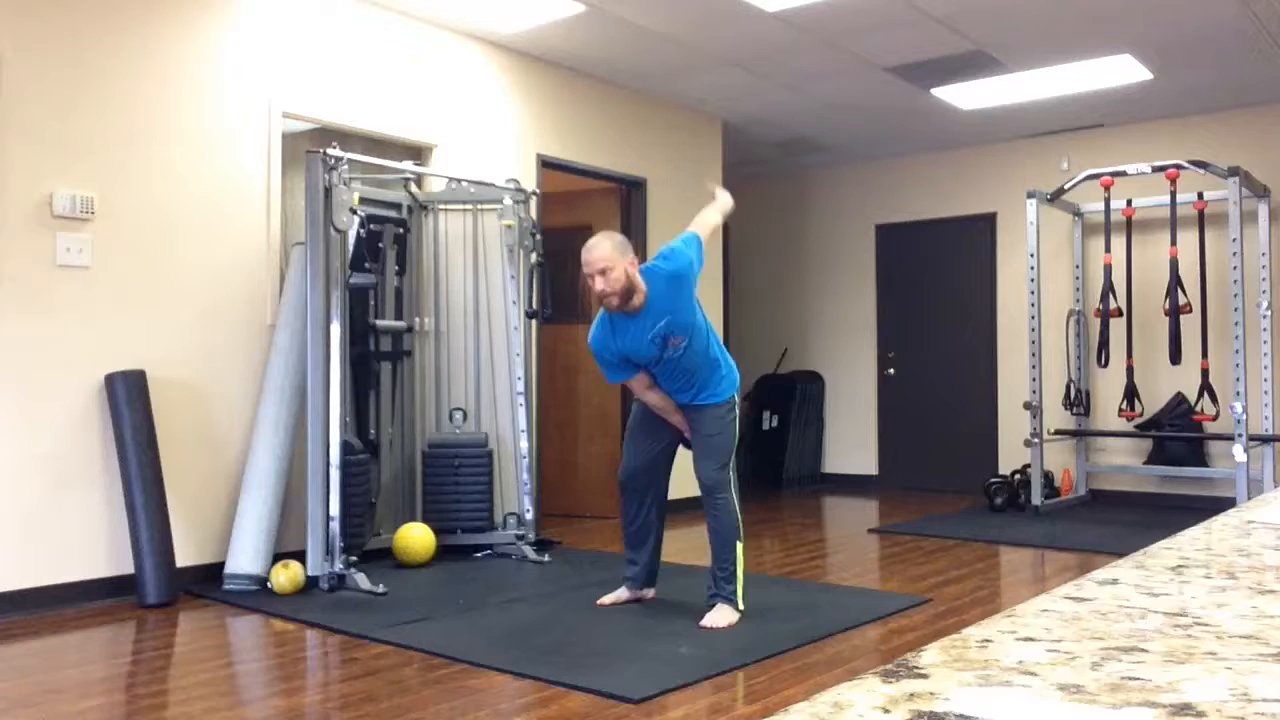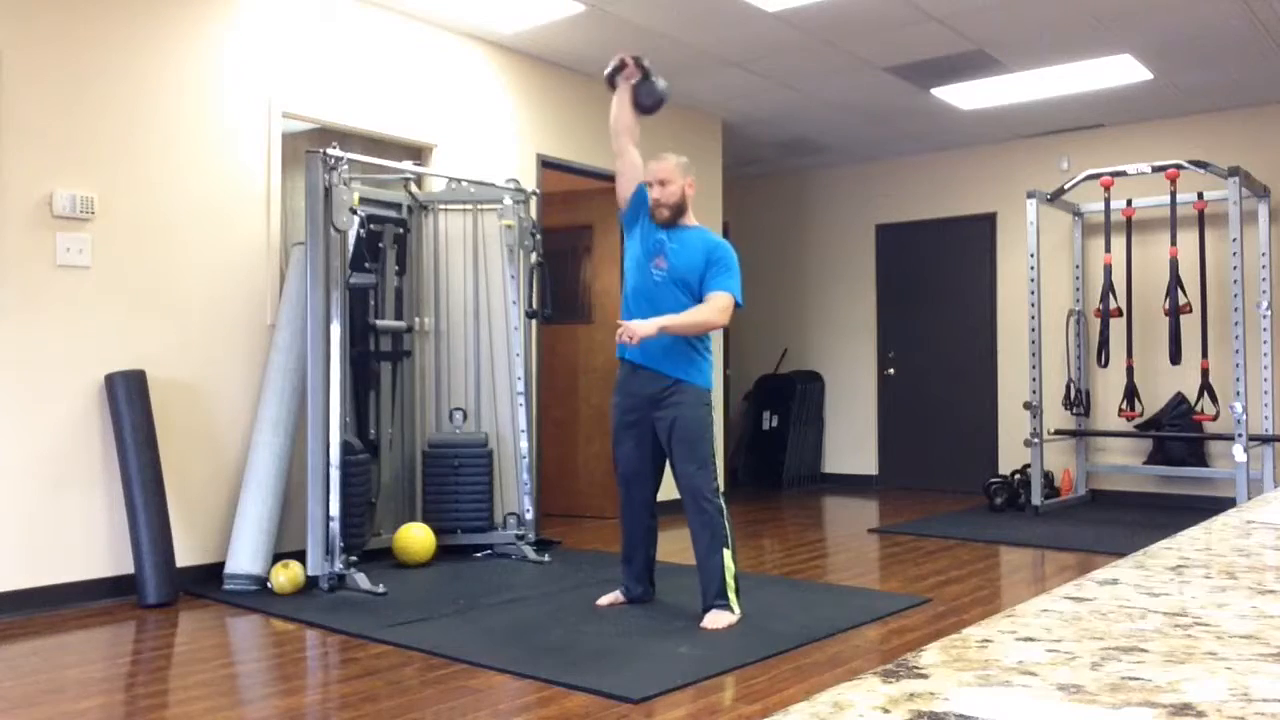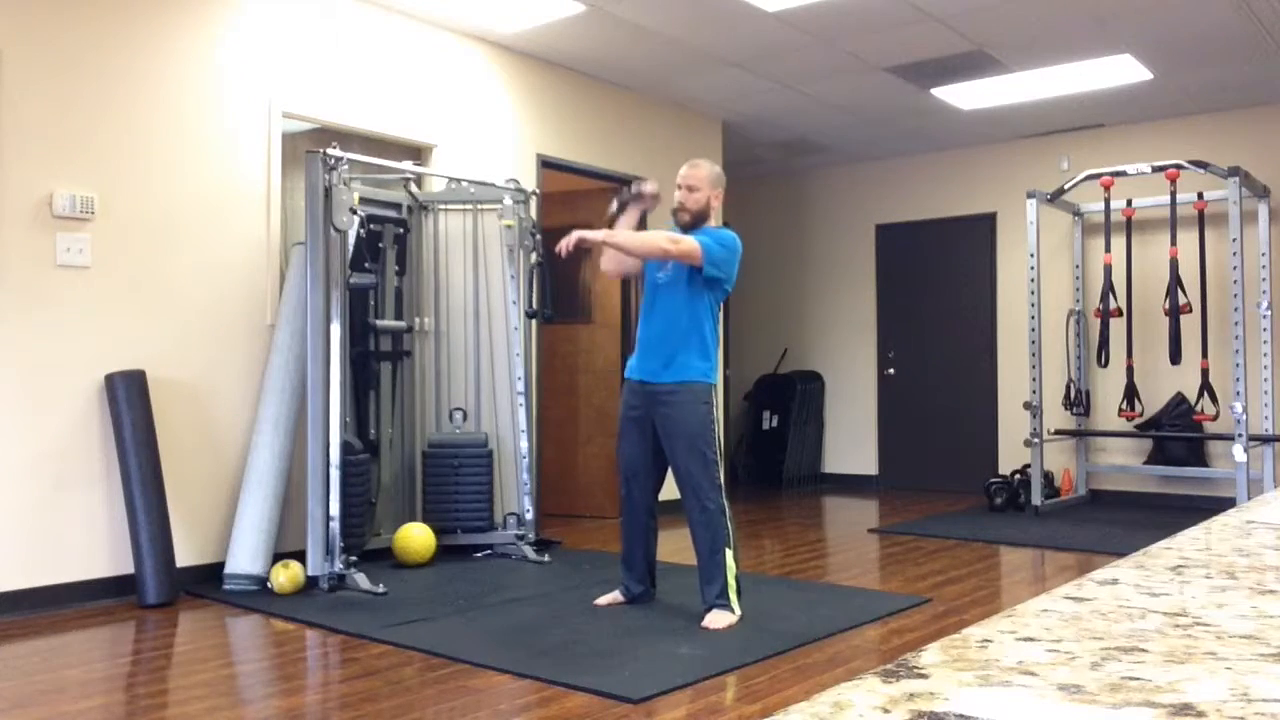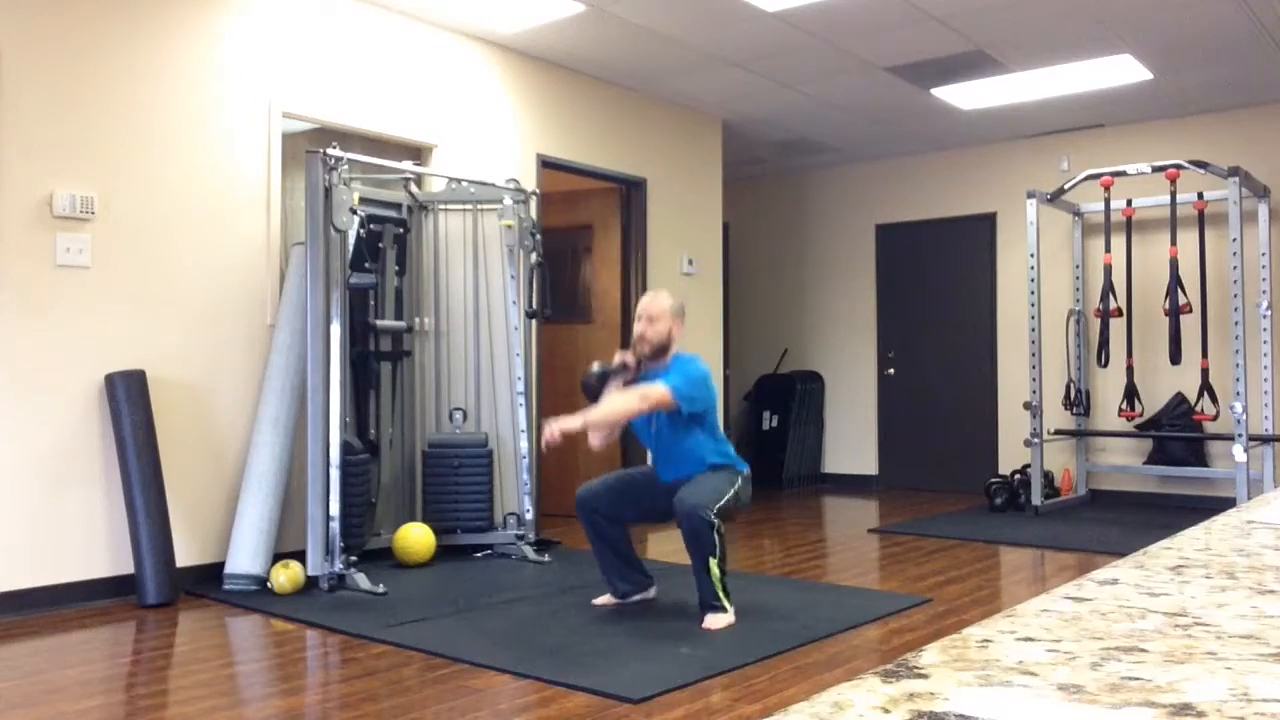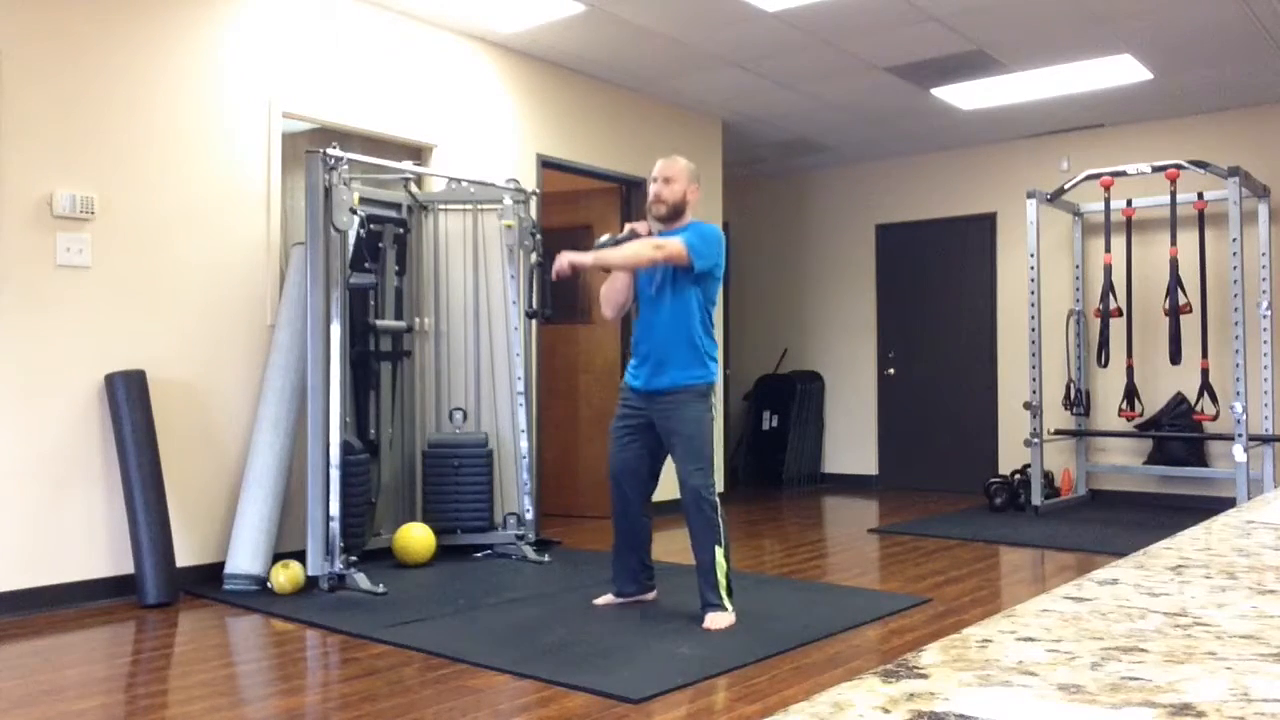
dt=1s
person 1, frame 1
left shoulder: (671, 272)
right shoulder: (603, 337)
left elbow: (702, 226)
right elbow: (645, 391)
left wrist: (720, 200)
right wrist: (685, 427)
left hip: (713, 395)
right hip: (657, 398)
left knee: (715, 483)
right knee: (634, 480)
left ankle: (727, 596)
right ankle: (639, 580)
person 1, frame 2
left shoulder: (715, 250)
right shoulder: (638, 223)
left elbow: (718, 314)
right elbow: (623, 145)
left wrist: (657, 323)
right wrist: (624, 88)
left hip: (683, 386)
right hip: (632, 380)
left knee: (700, 493)
right knee: (633, 490)
left ankle: (722, 599)
right ankle: (636, 586)
person 1, frame 3
left shoulder: (723, 244)
right shoulder: (659, 245)
left elbow: (670, 245)
right elbow: (612, 265)
left wrist: (594, 234)
right wrist: (631, 210)
left hip: (687, 387)
right hip: (639, 382)
left knee: (702, 494)
right knee: (635, 490)
left ankle: (723, 599)
right ankle: (636, 585)
person 1, frame 4
left shoulder: (691, 374)
right shoulder: (632, 376)
left elbow: (643, 402)
right elbow: (599, 440)
left wrist: (575, 421)
right wrist: (615, 382)
left hip: (718, 477)
right hip: (666, 479)
left knee: (692, 506)
right knee: (591, 499)
left ankle: (717, 602)
right ankle: (632, 583)
person 1, frame 5
left shoulder: (706, 237)
right shoulder: (644, 241)
left elbow: (657, 252)
right elbow: (611, 308)
left wrist: (586, 258)
right wrist: (627, 249)
left hip: (687, 389)
right hip: (637, 388)
left knee: (697, 492)
right knee: (627, 489)
left ankle: (717, 600)
right ankle: (633, 583)
